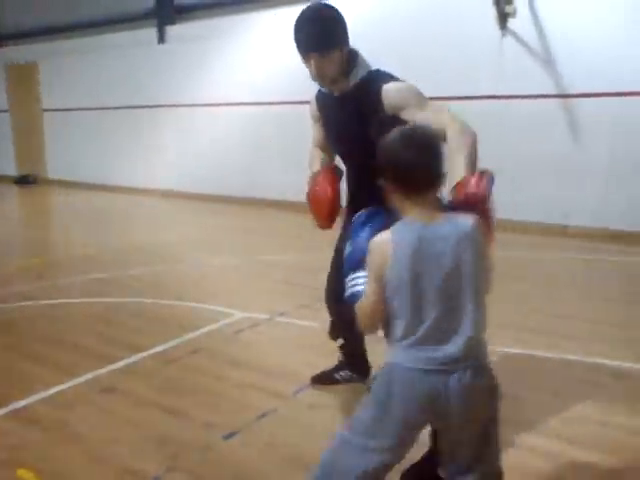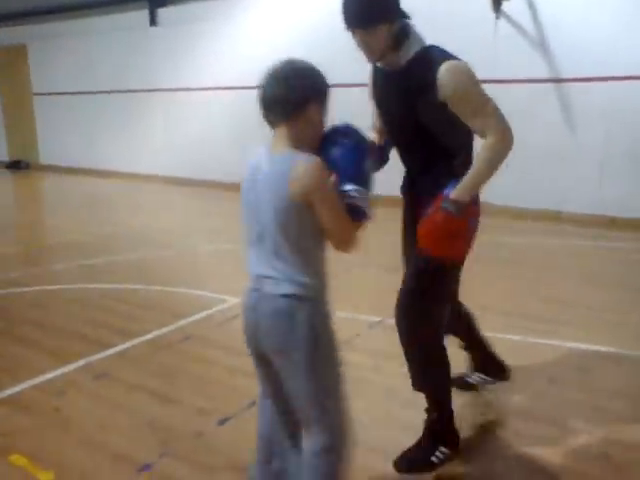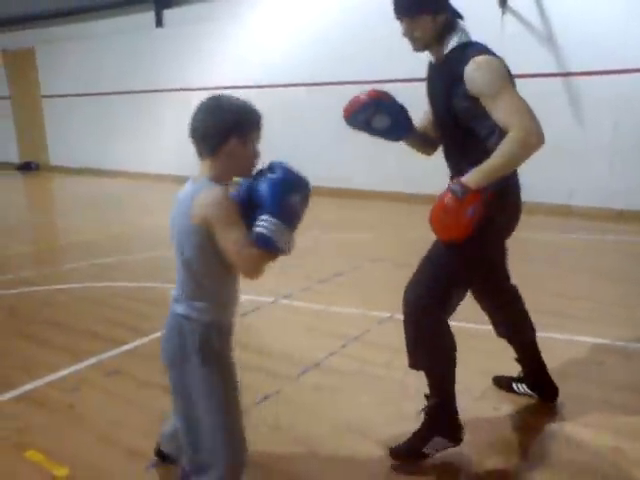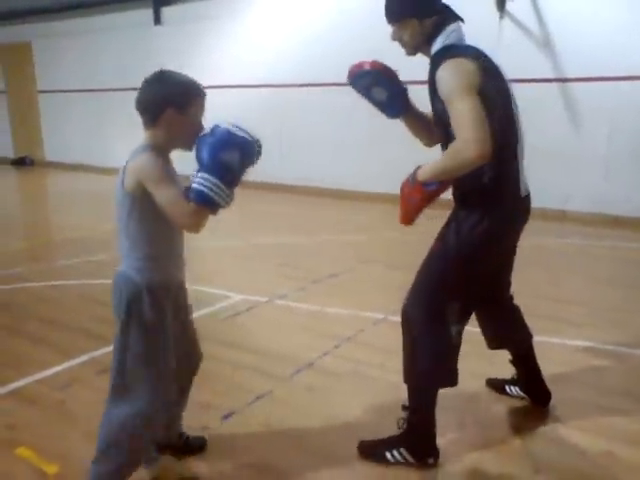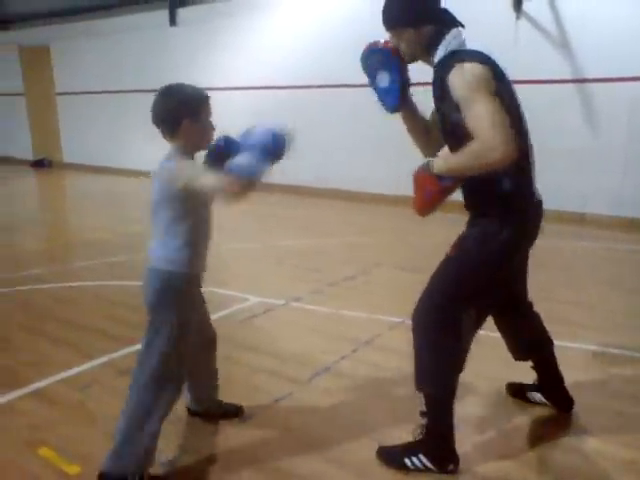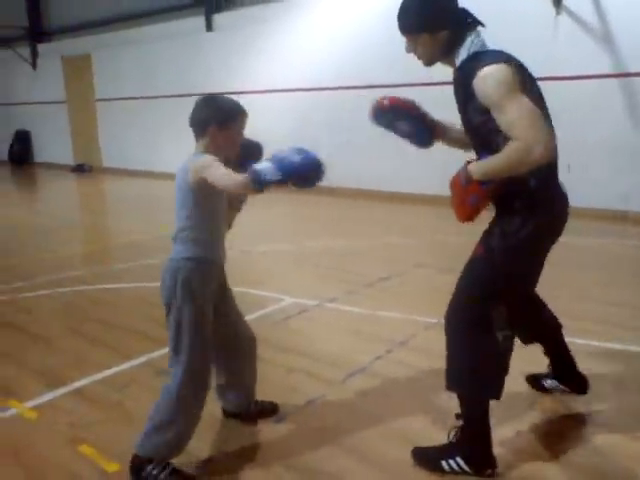
dt=0.3s
person 1, frame 1
left shoulder: (389, 92)
right shoulder: (322, 100)
left elbow: (458, 131)
left wrist: (460, 184)
right wrist: (320, 176)
right hip: (361, 216)
right knee: (338, 298)
right ankle: (354, 364)
person 1, frame 2
left shoulder: (445, 72)
right shoulder: (380, 74)
left elbow: (500, 134)
left wrist: (463, 191)
right wrist: (373, 151)
left hip: (447, 207)
right hip: (418, 200)
left knee: (415, 313)
right knee: (435, 296)
left ankle: (443, 434)
right ankle: (486, 362)
person 1, frame 3
left shoulder: (479, 65)
right shoulder: (439, 69)
left elbow: (528, 134)
right elbow: (432, 142)
left wrist: (473, 182)
right wrist: (401, 128)
left hip: (487, 203)
right hip: (471, 201)
left knee: (423, 300)
right knee: (496, 291)
left ankle: (442, 422)
right ankle: (538, 381)
person 1, frame 4
left shoulder: (454, 66)
right shoulder: (466, 60)
left elbow: (474, 148)
right elbow: (438, 134)
left wrist: (426, 175)
right wrist: (400, 108)
left hip: (485, 210)
right hip: (507, 203)
left knee: (424, 312)
right knee: (491, 297)
left ankle: (418, 440)
right ankle: (531, 383)
person 1, frame 5
left shoulder: (465, 72)
right shoulder: (454, 71)
left elbow: (498, 149)
right elbow: (434, 142)
left wrist: (439, 167)
right wrist: (400, 101)
left hip: (501, 216)
right hip: (514, 211)
left knee: (436, 317)
right knee: (509, 303)
left ankle: (437, 447)
right ankle: (553, 390)
person 1, frame 6
left shoulder: (490, 74)
right shoulder: (478, 69)
left elbow: (537, 147)
right elbow: (482, 136)
left wrist: (475, 172)
right wrist: (428, 127)
left hip: (527, 212)
right hip: (534, 205)
left knee: (468, 317)
right knee: (517, 296)
right ankle: (566, 373)
person 2, frame 1
left shoulder: (383, 245)
right shoulder: (472, 229)
left elbow: (367, 321)
left wrist: (360, 268)
left hip: (408, 377)
right hip: (468, 377)
person 2, frame 2
left shoulder: (256, 164)
right shoulder: (309, 169)
right elbow: (345, 240)
right wrist: (351, 182)
left hip: (258, 304)
right hip: (297, 310)
left knee: (279, 409)
right knee: (324, 428)
person 2, frame 3
left shoulder: (193, 191)
right shoulder: (215, 199)
right elbow: (250, 266)
left wrist: (249, 208)
right wrist: (278, 214)
left hip: (189, 323)
right hip: (198, 331)
left knee: (206, 411)
person 2, frame 4
left shoulder: (160, 160)
right shoulder: (146, 164)
left elbow: (185, 211)
right elbow: (191, 219)
left wrist: (217, 169)
right wrist: (217, 168)
left hip: (168, 284)
right hip: (143, 291)
left knee: (183, 363)
right knee: (144, 394)
left ankle: (166, 434)
person 2, frame 5
left shoulder: (175, 165)
right shoulder: (183, 168)
left elbow: (197, 205)
right elbow: (232, 187)
left wrist: (219, 163)
left hip: (181, 278)
right hip: (173, 281)
left knee: (201, 341)
right knee: (160, 373)
left ankle: (204, 402)
person 2, frame 6
left shoulder: (207, 167)
right shoulder: (204, 165)
left elbow: (221, 219)
right elbow: (237, 185)
left wrist: (265, 171)
right wrist: (279, 167)
left hip: (210, 270)
right hip: (189, 273)
left knee: (238, 341)
right knee: (191, 365)
left ankle: (239, 402)
